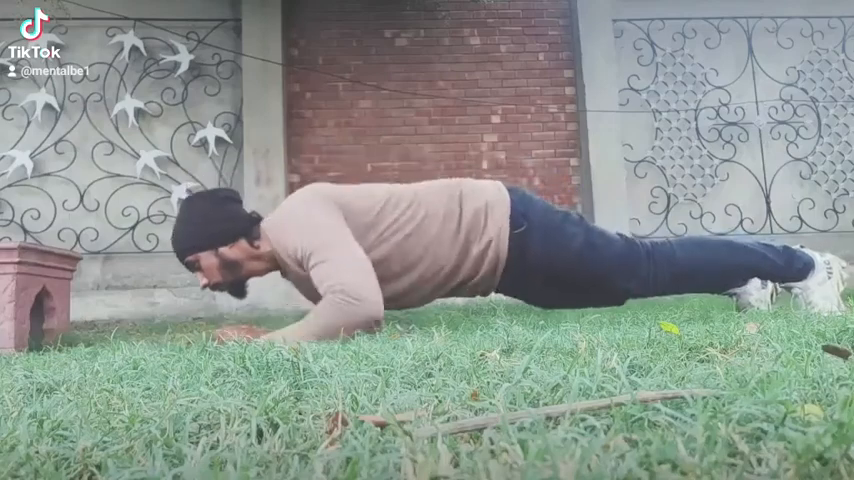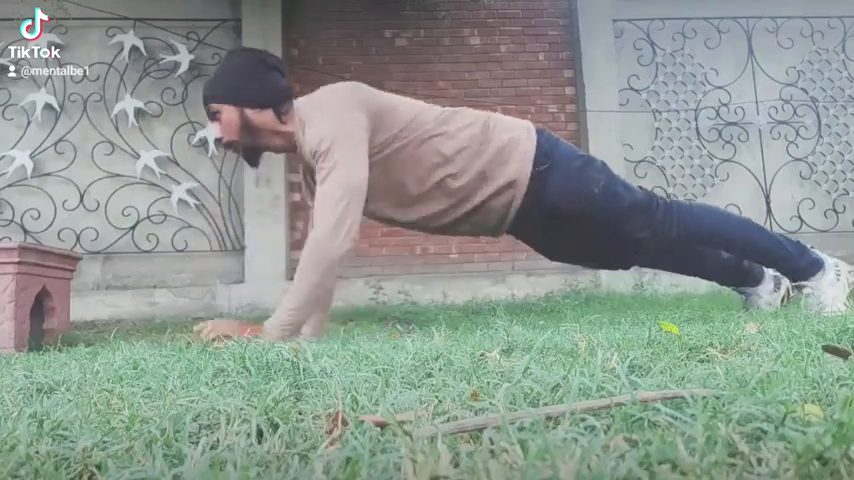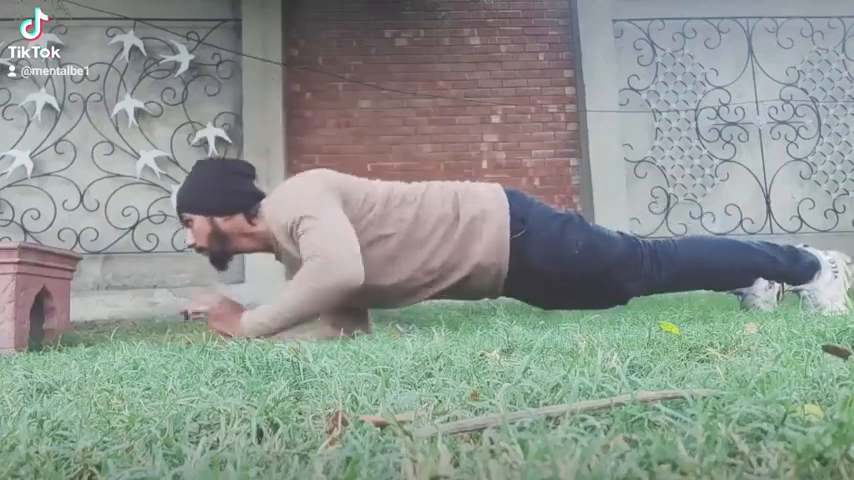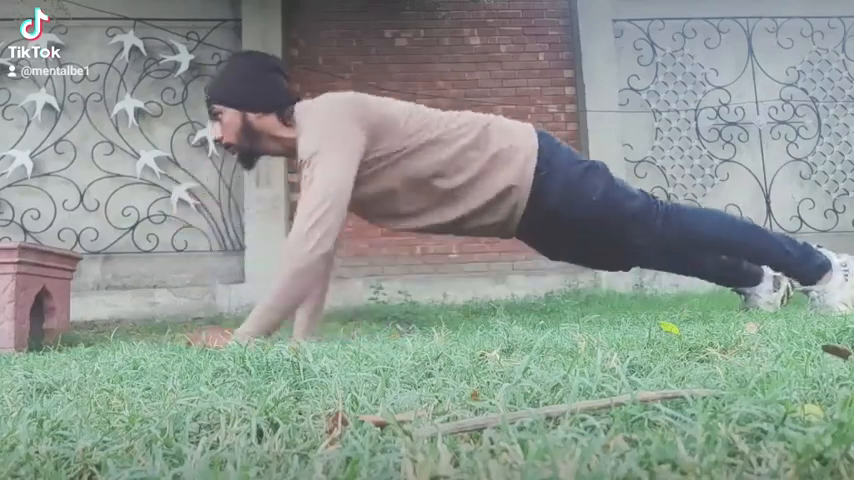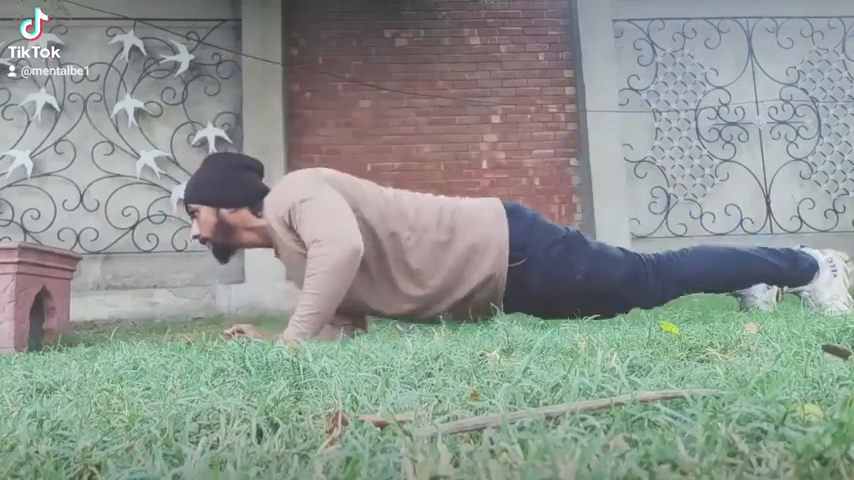
dt=1s
person 1, frame 1
left shoulder: (300, 223)
right shoulder: (295, 248)
left elbow: (364, 305)
right elbow: (358, 312)
left wrist: (269, 343)
right wrist: (302, 337)
left hip: (505, 228)
right hip: (502, 260)
left knee: (647, 267)
right knee: (626, 279)
right ankle: (743, 280)
person 1, frame 2
left shoulder: (330, 112)
right shoulder: (308, 146)
left elbow: (335, 235)
right elbow: (323, 242)
left wrist: (272, 333)
right wrist: (308, 339)
left hip: (532, 169)
right hip: (515, 204)
left knee: (659, 225)
right knee: (628, 250)
right ankle: (759, 283)
person 1, frame 3
left shoulder: (299, 201)
right shoulder: (288, 245)
left elbow: (344, 273)
right elbow: (348, 323)
left wrist: (254, 323)
right wrist: (278, 328)
left hip: (510, 231)
right hip: (505, 263)
left knee: (650, 264)
right knee: (622, 287)
right ankle: (756, 277)
person 1, frame 4
left shoulder: (327, 119)
right shoulder: (311, 147)
left elbow: (312, 243)
right elbow: (317, 249)
left wrist: (247, 336)
right wrist: (300, 339)
left hip: (533, 171)
right hip: (520, 202)
left knee: (663, 229)
right knee: (631, 250)
right ankle: (758, 282)
person 1, frame 5
left shoulder: (296, 195)
right shoulder: (292, 250)
left elbow: (347, 250)
right elbow: (349, 324)
left wrist: (290, 344)
right wrist: (277, 343)
left hip: (512, 253)
right hip: (503, 281)
left knee: (652, 278)
right knee: (621, 293)
right ankle: (751, 282)
